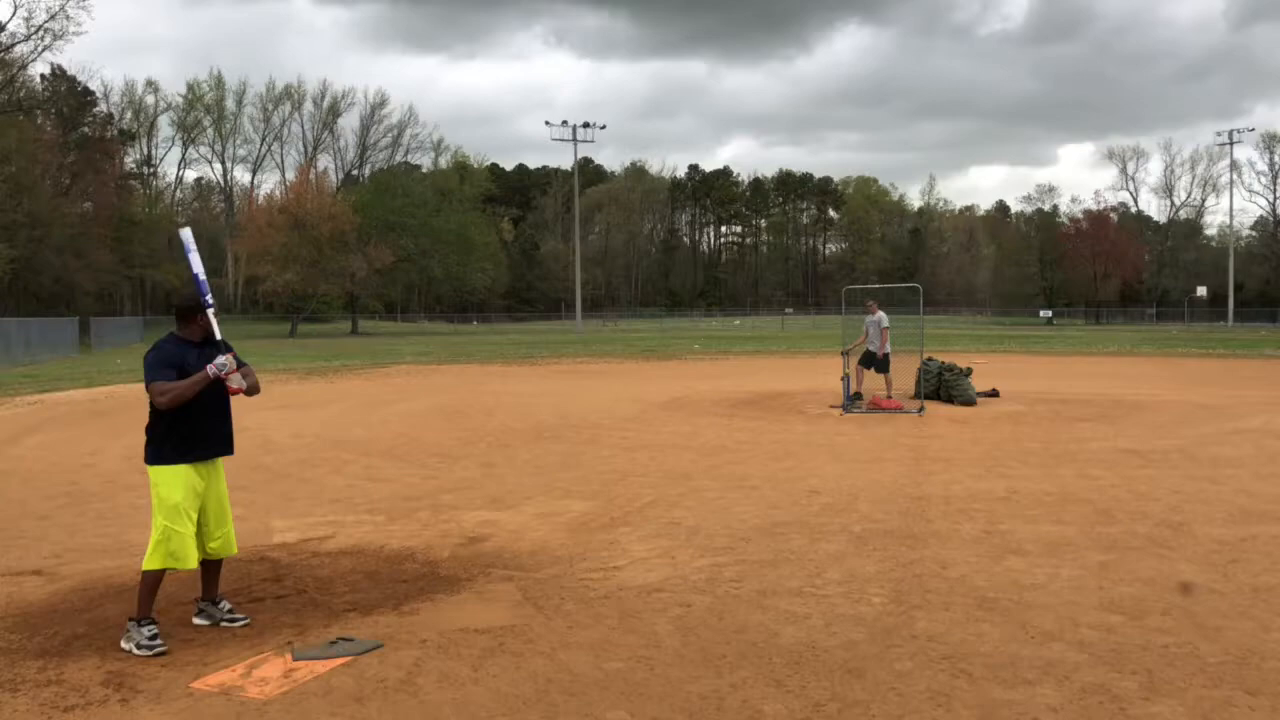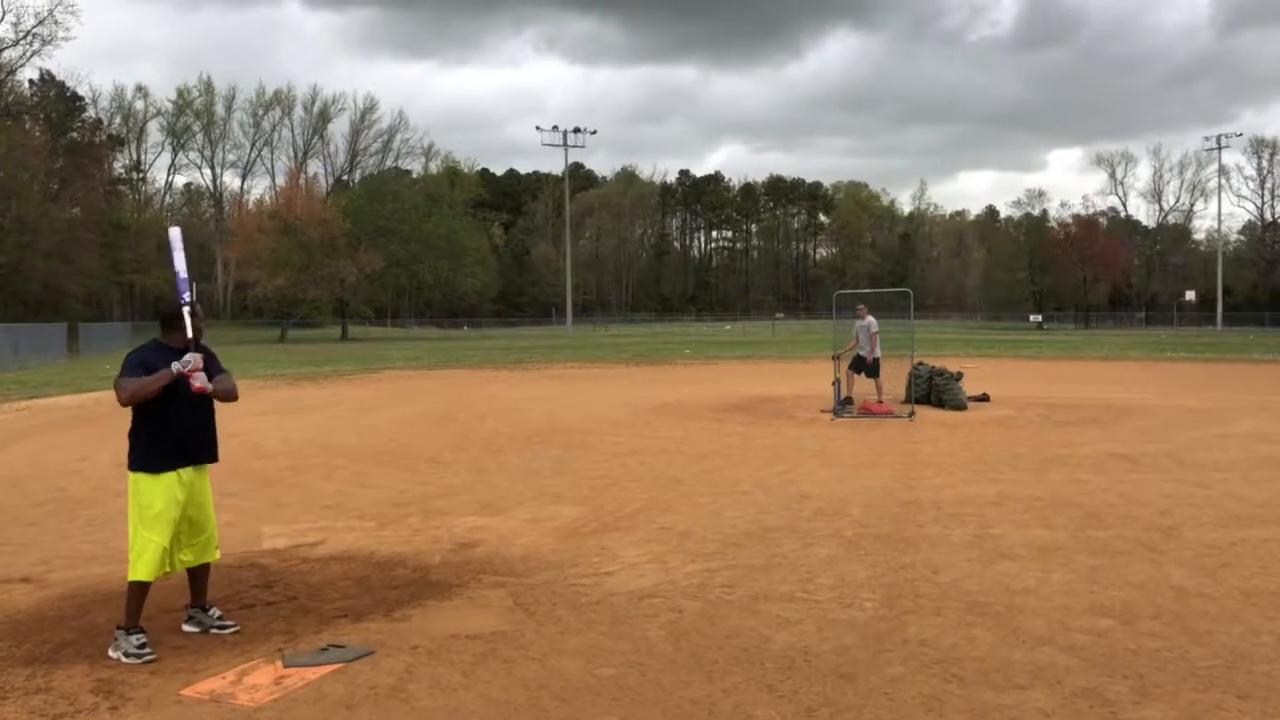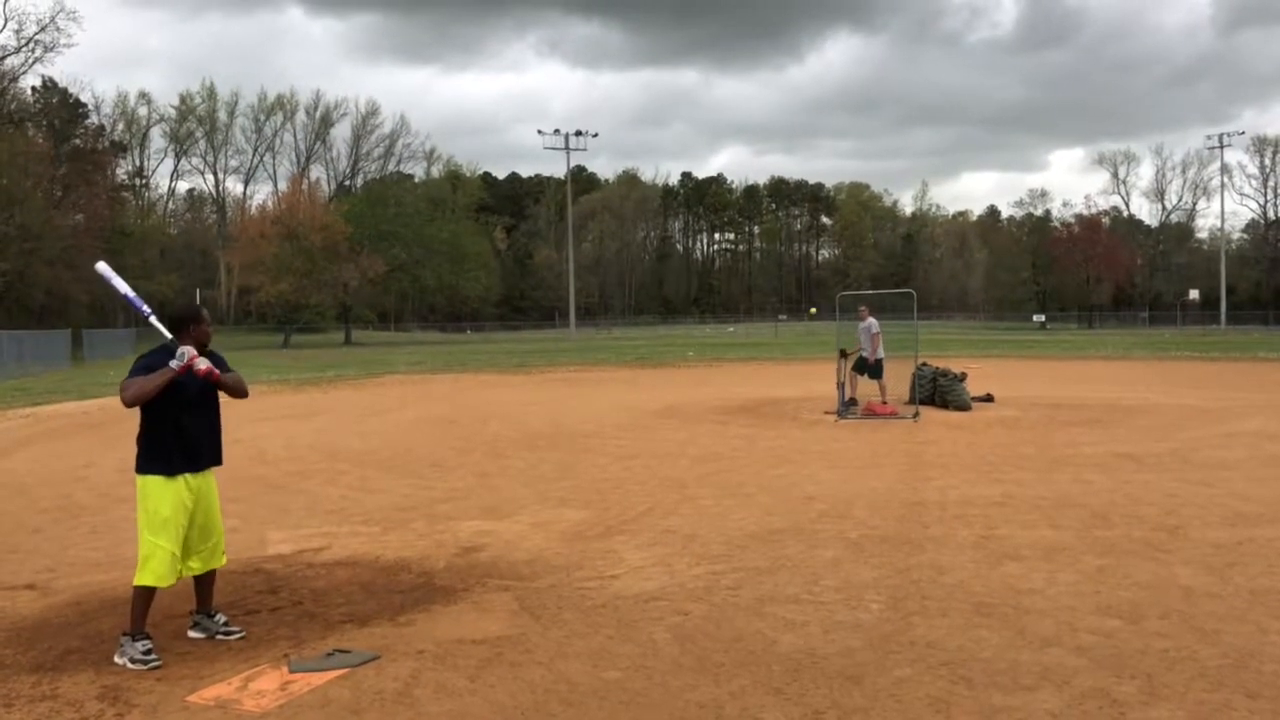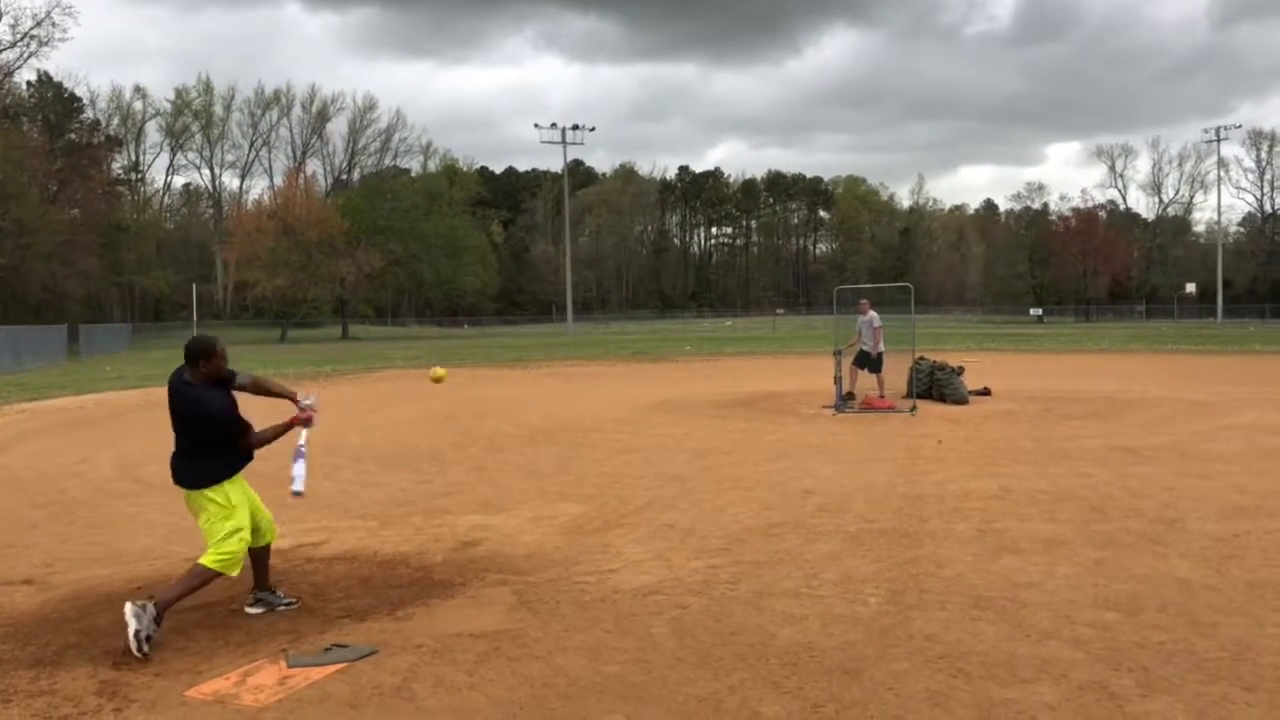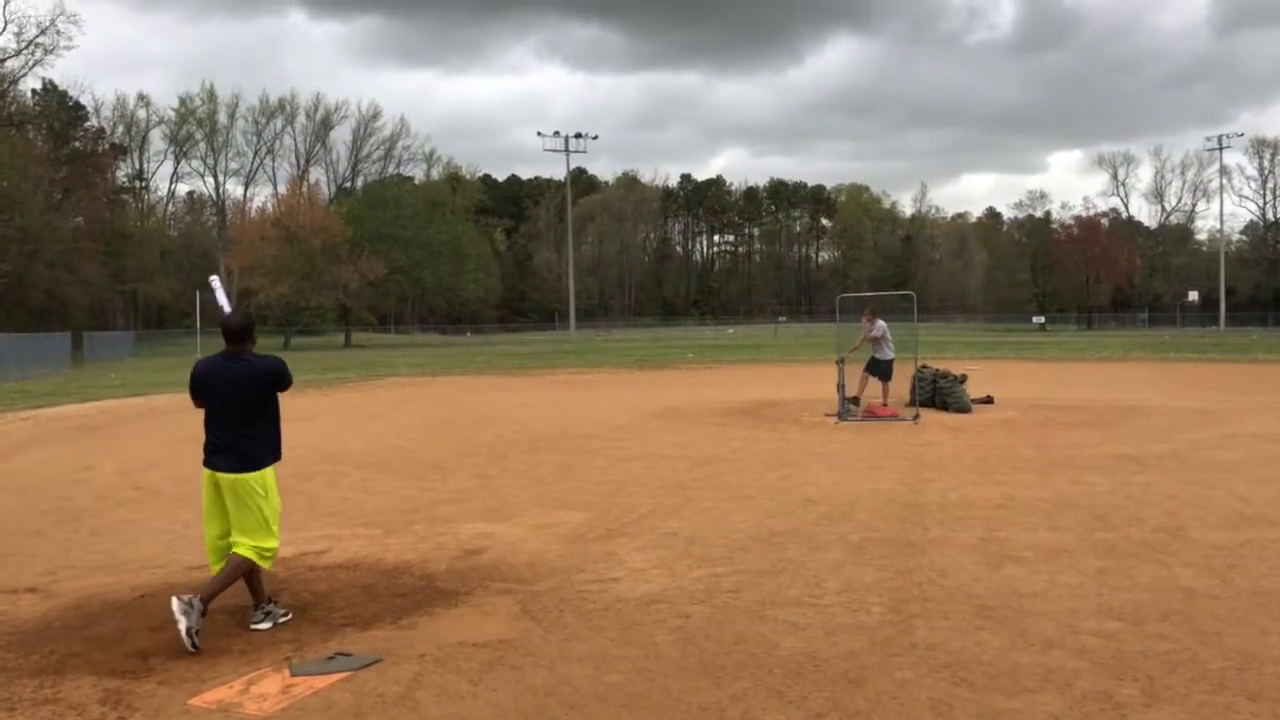
dt=1s
person 1, frame 1
left shoulder: (216, 348)
right shoulder: (162, 353)
left elbow: (255, 383)
right elbow: (163, 398)
left wrist: (242, 382)
right wrist: (210, 373)
left hip: (210, 458)
right hip: (172, 462)
left knee: (217, 533)
right knee: (168, 540)
left ankle: (209, 604)
right ankle: (139, 624)
person 1, frame 2
left shoulder: (203, 356)
right shoulder: (142, 358)
left elbow: (231, 391)
right elbow: (125, 395)
left wrist: (209, 386)
right wrist: (174, 371)
left hip: (196, 465)
right hip: (154, 470)
left knee: (201, 539)
right knee: (149, 550)
left ankle: (198, 611)
right ankle: (127, 633)
person 1, frame 3
left shoulder: (210, 359)
right shoulder: (152, 362)
left elbow: (241, 389)
right elbow: (129, 396)
left wrist: (213, 374)
right wrist: (175, 367)
left hip: (201, 471)
right hip: (161, 475)
left knee: (207, 547)
right knee: (157, 557)
left ankle: (204, 617)
right ankle: (132, 639)
person 1, frame 4
left shoulder: (181, 376)
right shoulder: (210, 405)
left elbow: (246, 381)
right elbow: (250, 442)
left wrist: (293, 396)
right wrist: (292, 422)
left hip: (209, 476)
right hip: (214, 484)
left knee: (259, 526)
right knee: (224, 557)
left ankle: (263, 594)
right ankle: (152, 610)
person 1, frame 5
left shoulder: (202, 369)
right shoulder: (269, 367)
left hip: (216, 467)
right hip: (251, 469)
left knee: (240, 538)
right knee: (256, 544)
left ankle: (264, 607)
right ankle: (197, 601)
